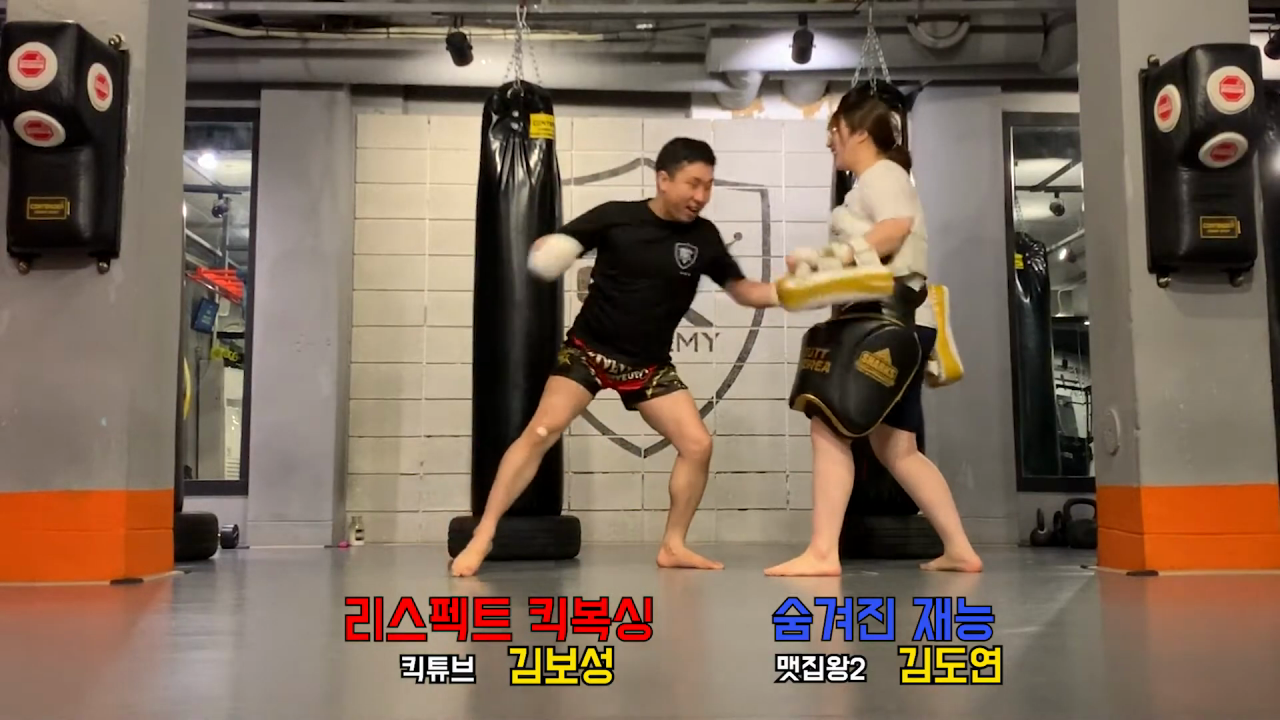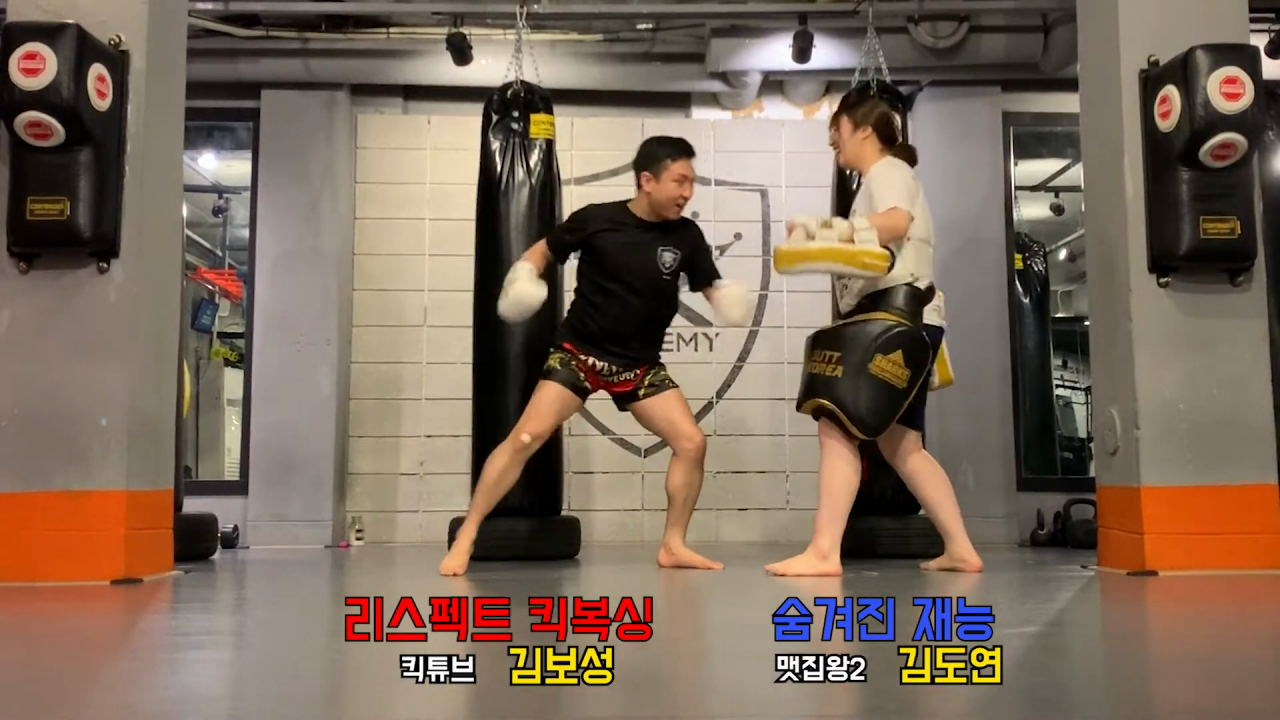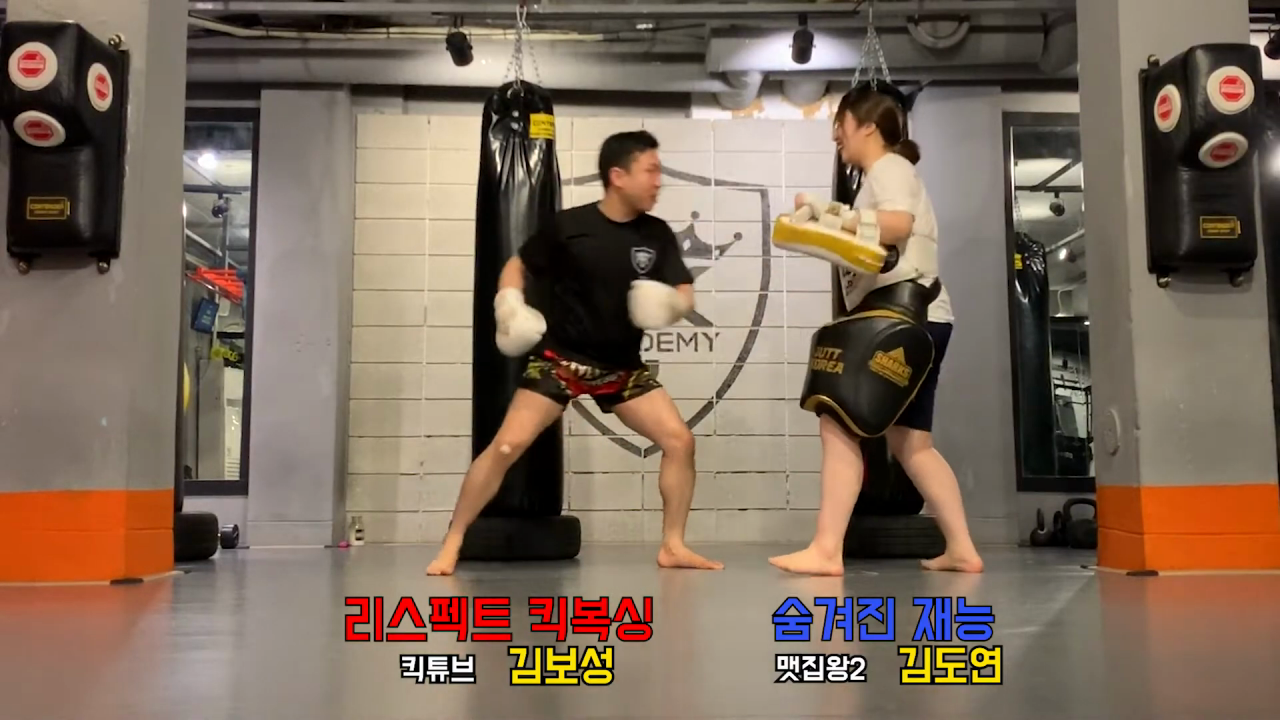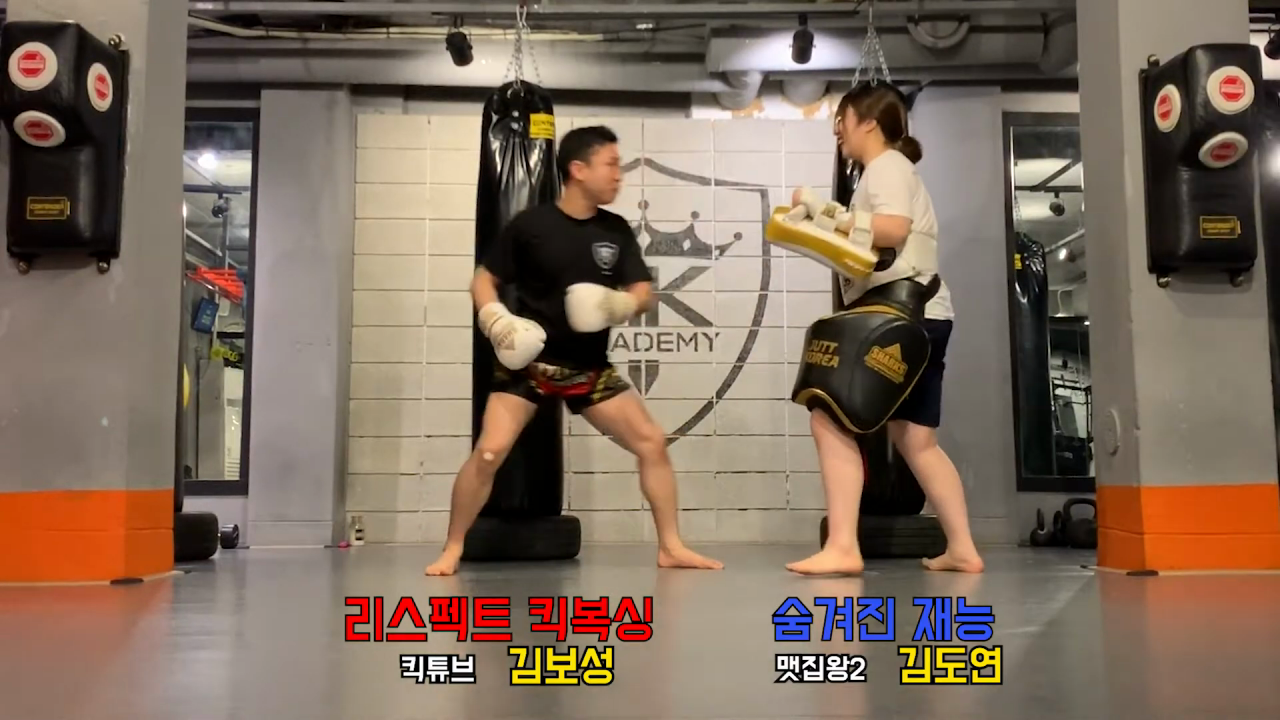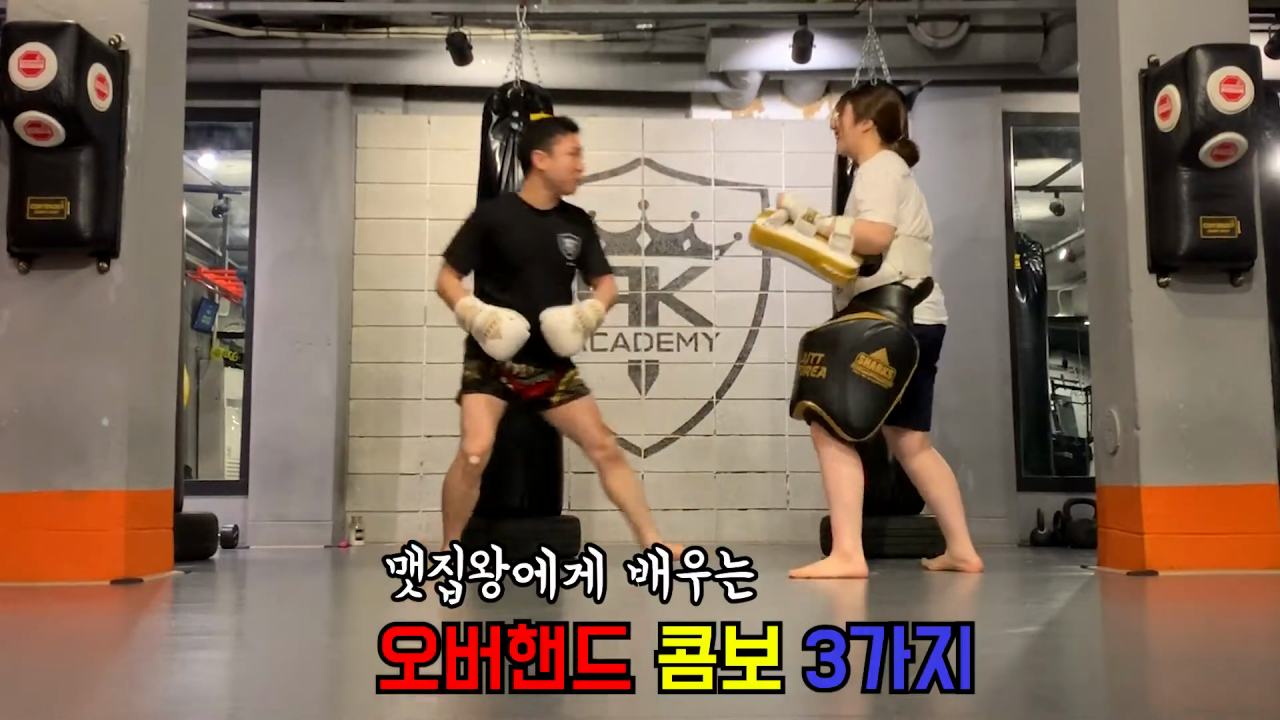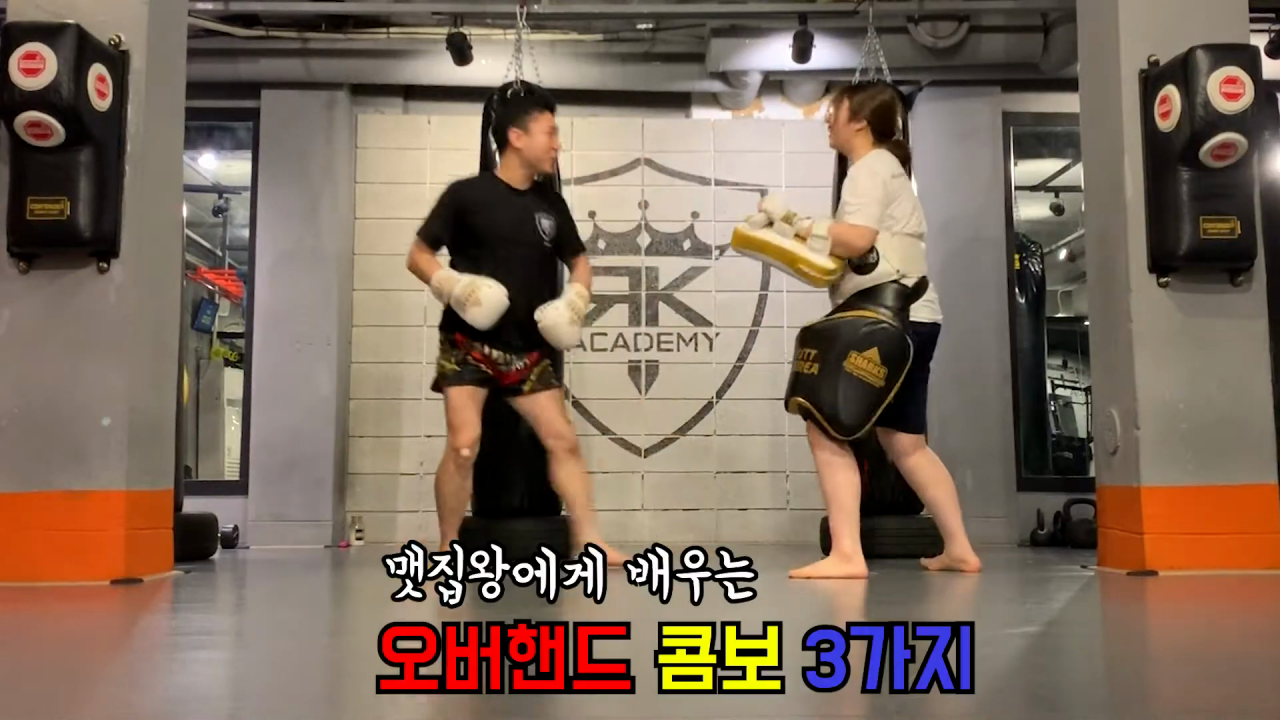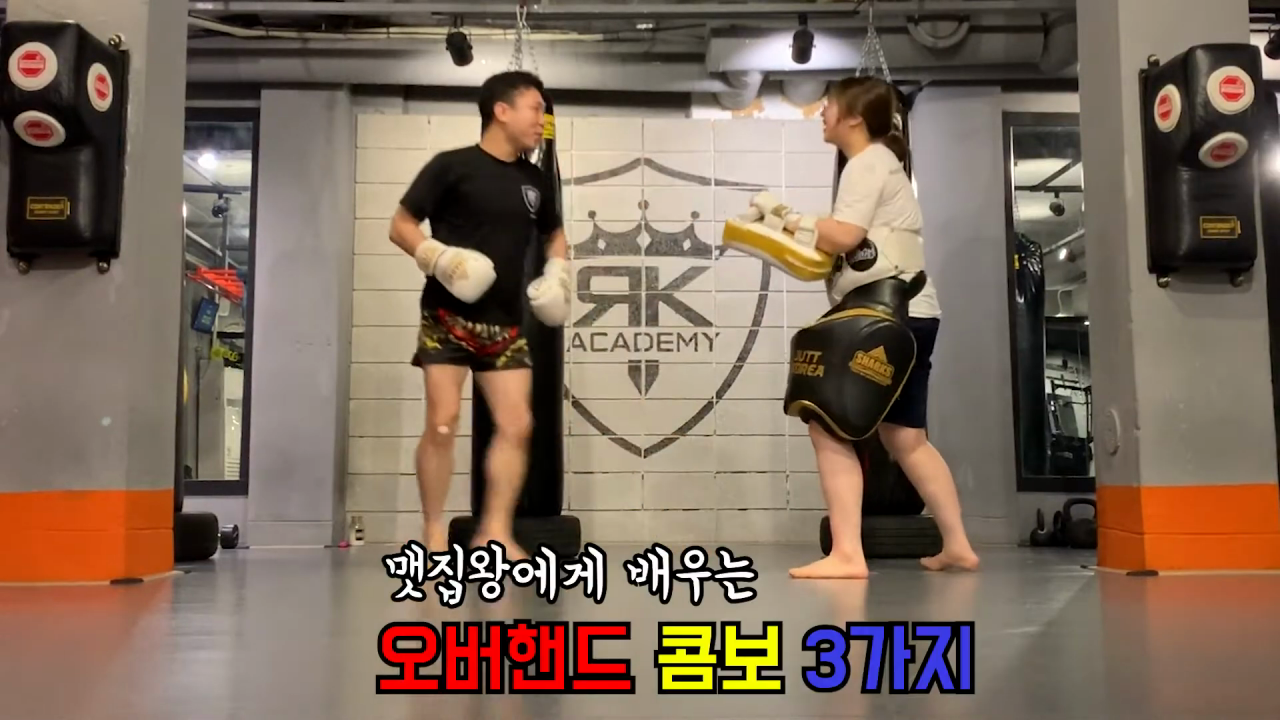
dt=0.1s
person 1, frame 1
left shoulder: (882, 175)
right shoulder: (869, 185)
left elbow: (895, 230)
left wrist: (829, 253)
left knee: (830, 426)
right knee: (895, 446)
left ankle: (822, 552)
right ankle: (959, 548)
person 1, frame 2
left shoulder: (889, 171)
right shoulder: (878, 180)
left elbow: (894, 224)
left knee: (838, 427)
right knee: (902, 445)
left ankle: (824, 551)
right ankle: (960, 548)
person 1, frame 3
left shoulder: (889, 168)
right shoulder: (884, 174)
left elbow: (897, 225)
left knee: (839, 423)
right knee: (911, 442)
left ankle: (826, 548)
right ankle: (961, 549)
person 1, frame 4
left shoulder: (887, 165)
right shoulder: (883, 171)
left elbow: (892, 230)
right hip: (918, 320)
left knee: (831, 420)
right knee: (916, 440)
left ankle: (842, 546)
right ankle: (962, 549)
person 1, frame 5
left shoulder: (879, 168)
right shoulder: (885, 169)
left elbow: (875, 238)
right hip: (914, 322)
left knee: (830, 427)
right knee: (910, 443)
left ankle: (847, 554)
right ankle: (961, 549)
person 1, frame 6
left shoulder: (870, 167)
right shoulder: (881, 168)
left elbow: (856, 239)
right hip: (909, 321)
left knee: (826, 430)
right knee: (905, 443)
left ankle: (846, 554)
right ankle: (959, 549)
person 1, frame 7
left shoulder: (867, 165)
right shoulder: (877, 162)
left elbow: (843, 236)
left wrist: (786, 220)
right hip: (901, 317)
left knee: (829, 427)
right knee: (905, 439)
left ankle: (846, 555)
right ankle: (956, 546)
person 2, frame 1
left shoulder: (704, 236)
right shoulder: (614, 216)
left elbow: (742, 290)
right elbow: (562, 243)
right wrist: (551, 248)
left hip: (650, 363)
right hip: (589, 349)
left knee: (698, 444)
right knee: (541, 431)
left ankle: (674, 545)
right ankle: (482, 537)
person 2, frame 2
left shoulder: (687, 236)
right shoulder: (595, 220)
left elbow: (715, 292)
right elbow: (542, 251)
left wrist: (733, 299)
right wrist: (522, 277)
left hip: (640, 365)
right hip: (578, 353)
left knee: (692, 442)
right knee: (525, 437)
left ankle: (673, 545)
right ankle: (465, 538)
person 2, frame 3
left shoulder: (655, 234)
right shoulder: (567, 225)
left elbow: (685, 294)
right elbow: (517, 267)
left wrist: (668, 302)
right wrist: (511, 306)
left hip: (617, 365)
right hip: (556, 360)
left knee: (679, 440)
right knee: (506, 447)
left ankle: (672, 546)
right ankle: (452, 544)
person 2, frame 4
left shoulder: (615, 231)
right shoulder: (530, 225)
left elbow: (641, 293)
right elbow: (482, 281)
left wrist: (613, 303)
right wrist: (498, 321)
left hip: (590, 368)
right hip: (529, 364)
left knee: (652, 443)
right knee: (489, 452)
left ankle: (671, 546)
right ankle: (453, 548)
person 2, frame 5
left shoulder: (576, 223)
right shoulder: (493, 216)
left elbow: (604, 286)
right elbow: (447, 279)
left wrist: (584, 316)
right wrist: (478, 315)
left hip: (553, 363)
right hip: (493, 358)
left knee: (604, 448)
right knee: (473, 454)
left ankle: (652, 544)
right ankle: (449, 549)
person 2, frame 6
left shoulder: (551, 205)
right shoulder: (466, 194)
left elbow: (579, 261)
right elbow: (418, 256)
left wrist: (573, 302)
right wrist: (456, 285)
left hip: (528, 351)
right hip: (468, 345)
left knee: (563, 442)
right knee: (463, 446)
left ankle: (591, 542)
right ankle: (449, 548)
person 2, frame 7
left shoulder: (534, 180)
right shoulder: (452, 166)
left elbow: (555, 235)
right elbow: (399, 227)
left wrist: (556, 274)
right wrist: (441, 260)
left hip: (505, 323)
right hip: (448, 316)
left knee: (515, 426)
right knee: (442, 425)
left ankle: (496, 530)
right ankle: (433, 535)
